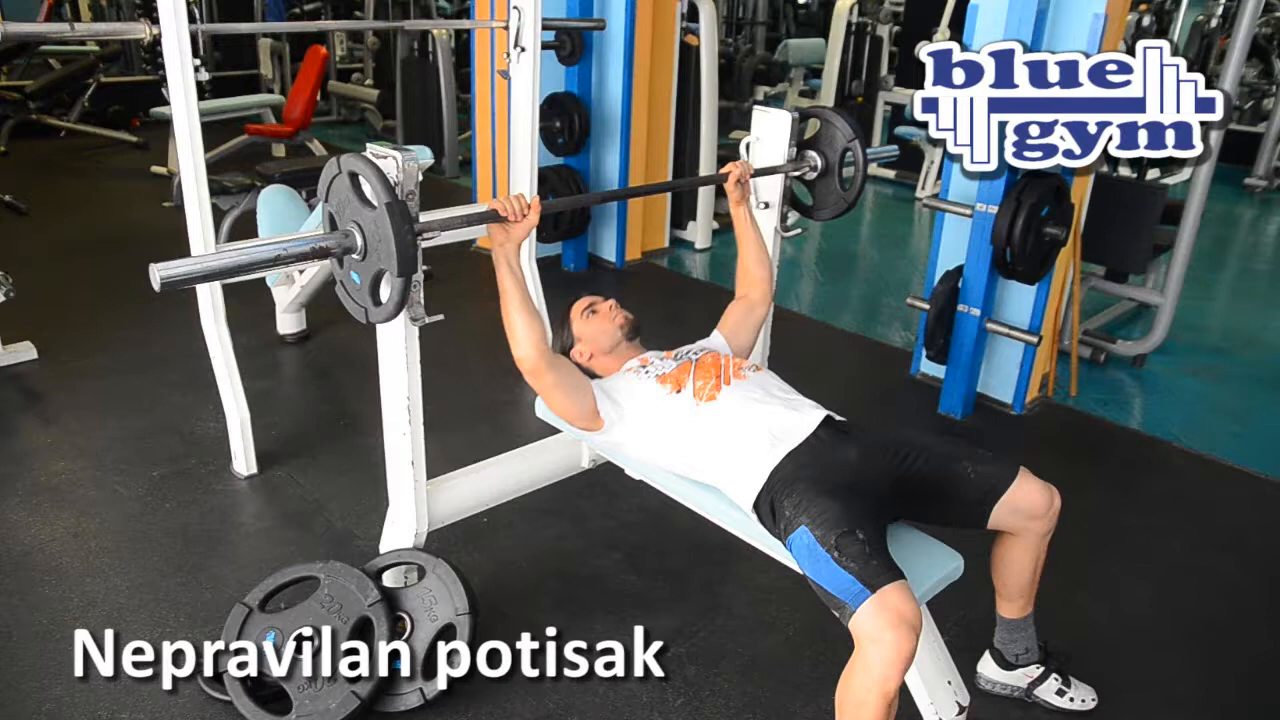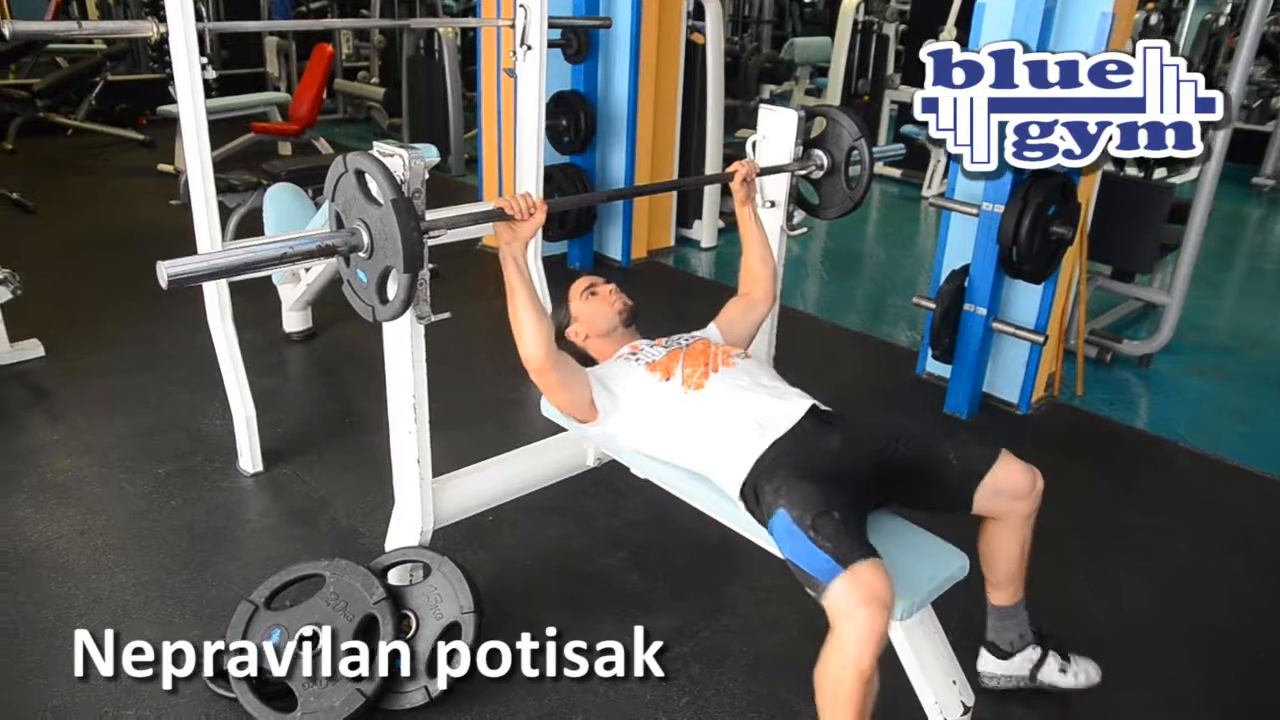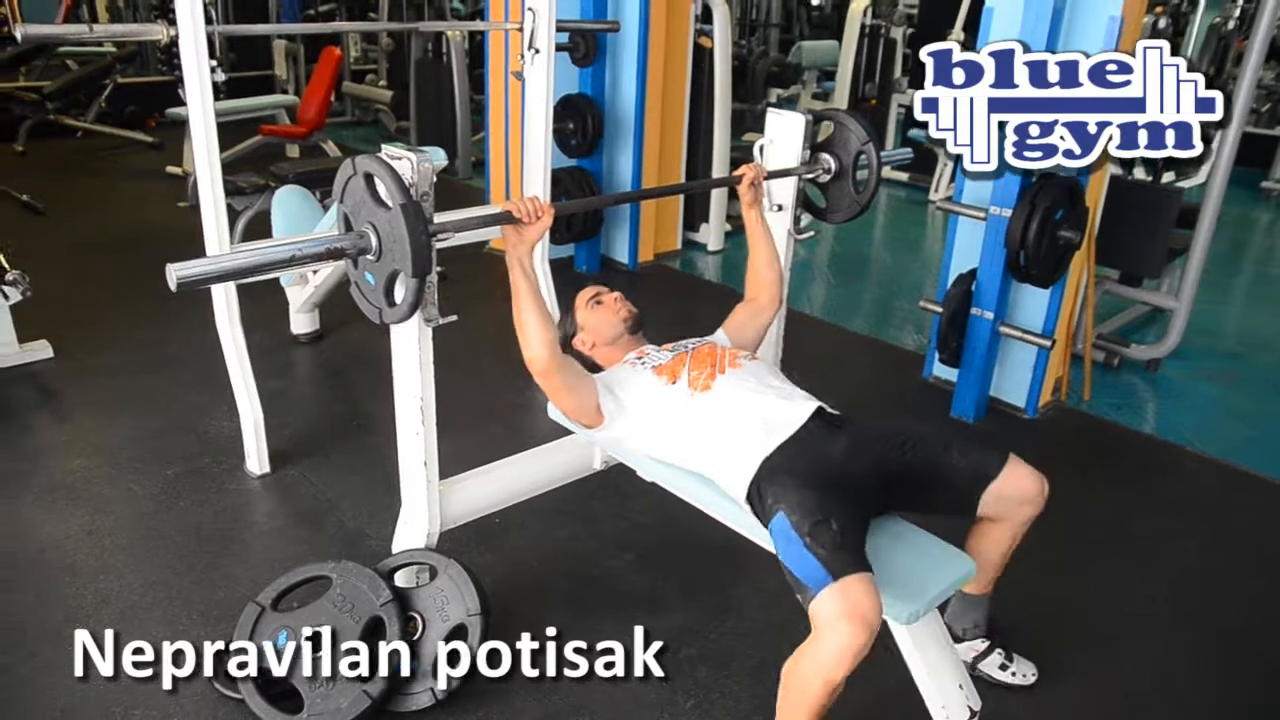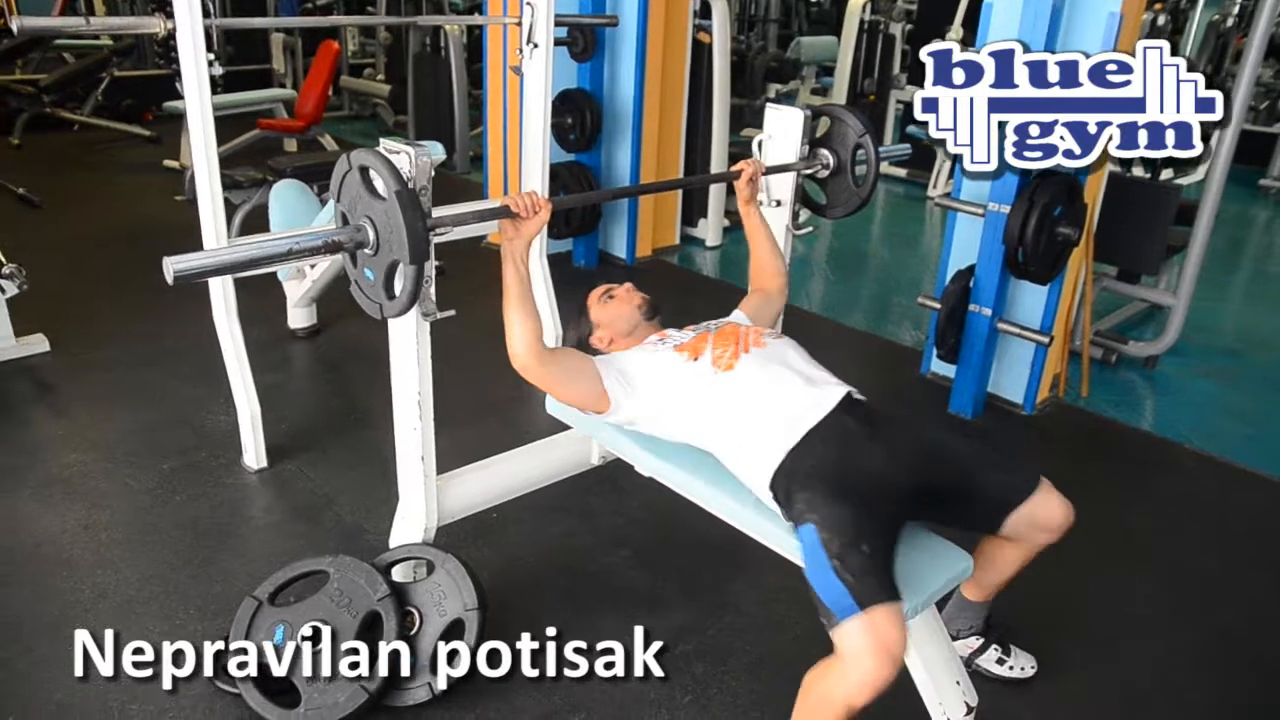
dt=0.3s
person 1, frame 1
left shoulder: (697, 352)
right shoulder: (605, 403)
left elbow: (756, 297)
right elbow: (536, 365)
left wrist: (738, 206)
right wrist: (506, 252)
left hip: (843, 440)
right hip: (791, 483)
left knee: (1038, 503)
right knee: (892, 630)
left ankle: (1014, 660)
person 1, frame 2
left shoulder: (697, 341)
right shoulder: (603, 391)
left elbow: (759, 293)
right elbow: (541, 362)
left wrist: (744, 203)
right wrist: (513, 249)
left hip: (831, 430)
right hip: (776, 470)
left knee: (1020, 486)
right knee: (864, 609)
left ankle: (1010, 649)
person 1, frame 3
left shoulder: (702, 344)
right shoulder: (607, 395)
left elbow: (765, 296)
right elbow: (543, 362)
left wrist: (750, 207)
right wrist: (519, 252)
left hip: (839, 433)
right hip: (782, 473)
left knee: (1024, 490)
right knee: (849, 626)
left ankle: (963, 630)
person 1, frame 4
left shoulder: (720, 329)
right shoulder: (622, 375)
left elbow: (773, 285)
right elbow: (530, 357)
left wrist: (747, 202)
right wrist: (516, 246)
left hip: (866, 425)
right hip: (807, 465)
left knee: (1048, 514)
right knee: (873, 658)
left ankle: (960, 627)
